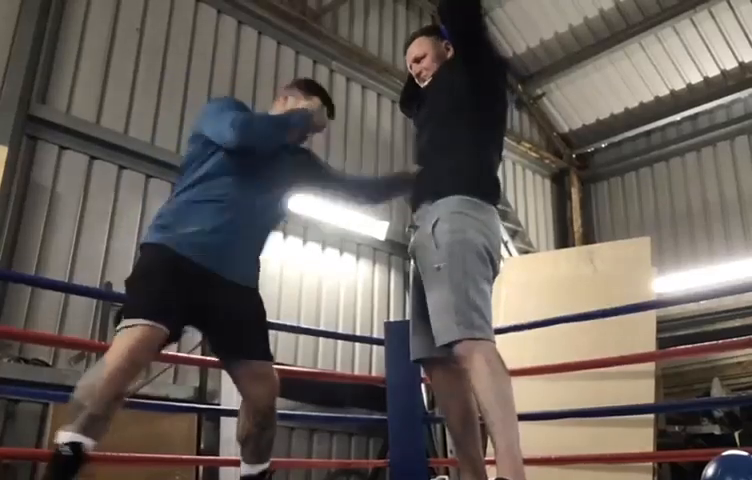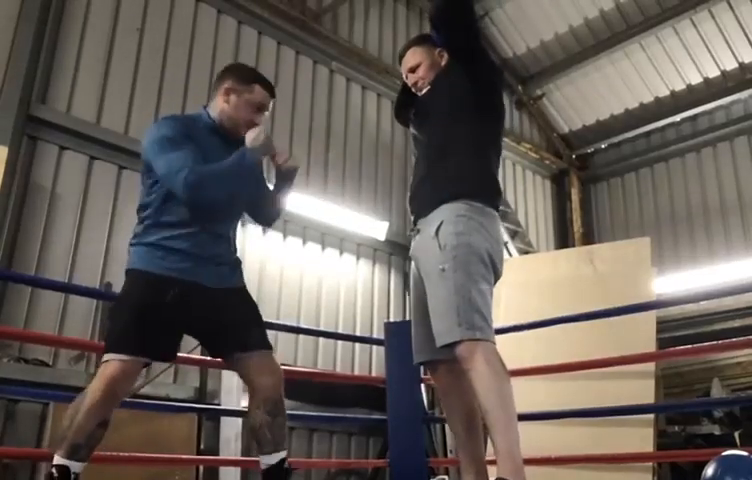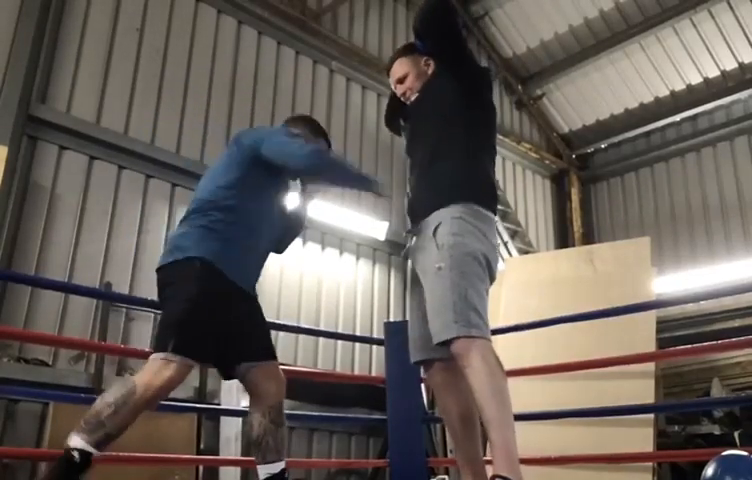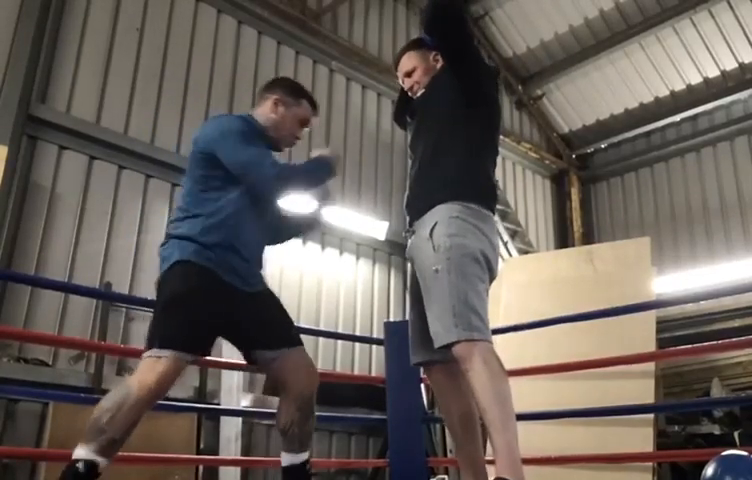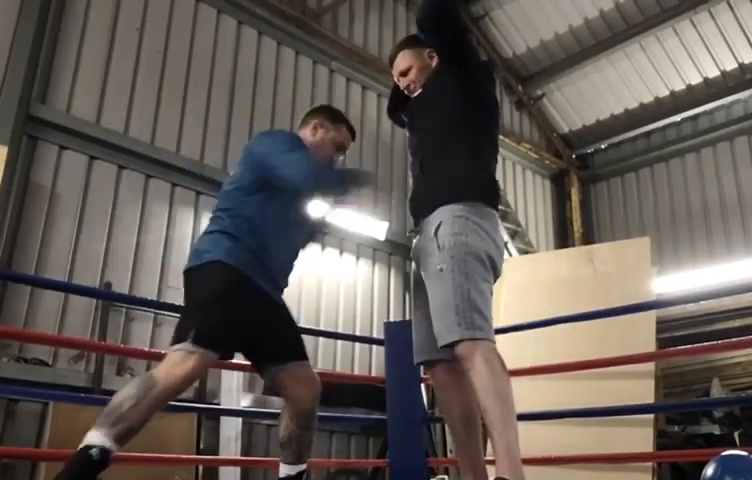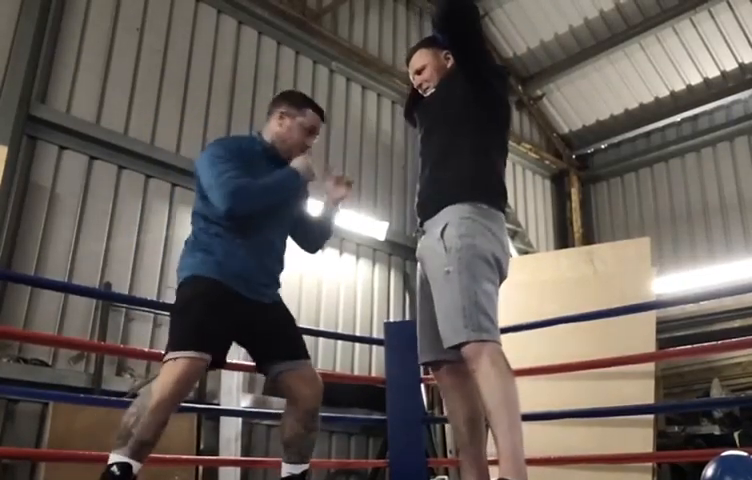
dt=0.5s
person 1, frame 1
left shoulder: (476, 71)
right shoulder: (436, 99)
right elbow: (406, 101)
right wrist: (420, 76)
left hip: (457, 213)
right hip: (430, 225)
left knee: (469, 341)
right knee: (439, 361)
person 1, frame 2
left shoulder: (472, 78)
right shoulder: (431, 110)
right elbow: (399, 110)
left wrist: (428, 51)
right wrist: (413, 86)
left hip: (460, 220)
right hip: (430, 231)
left knee: (470, 342)
right knee: (442, 362)
person 1, frame 3
left shoulder: (462, 81)
right shoulder: (424, 113)
right elbow: (392, 118)
left wrist: (416, 50)
right wrist: (404, 94)
left hip: (456, 221)
right hip: (426, 234)
left knee: (465, 341)
right knee: (438, 363)
person 1, frame 4
left shoulder: (468, 79)
right shoulder: (429, 109)
right elbow: (399, 115)
left wrist: (426, 41)
right wrist: (411, 92)
left hip: (455, 220)
right hip: (427, 231)
left knee: (467, 342)
right knee: (439, 363)
person 1, frame 5
left shoulder: (466, 78)
right shoulder: (428, 107)
right elbow: (395, 110)
right wrist: (407, 90)
left hip: (458, 218)
right hip: (432, 231)
left knee: (470, 342)
right knee: (441, 362)
person 1, frame 6
left shoulder: (478, 80)
right shoulder: (439, 106)
right elbow: (410, 111)
right wrist: (421, 89)
left hip: (465, 221)
right hip: (437, 232)
left knee: (476, 344)
right knee: (447, 363)
person 2, frame 1
left shoulder: (290, 157)
right shoulder: (225, 112)
left elbow: (355, 189)
right elbow: (243, 135)
left wrist: (406, 180)
right wrist: (301, 120)
left hip: (235, 277)
right hip: (175, 254)
left knee: (262, 389)
right knee: (133, 347)
person 2, frame 2
left shoulder: (240, 154)
right shoulder: (169, 131)
left elbow: (266, 214)
right elbow: (194, 185)
left wrist: (284, 178)
right wrist: (251, 155)
left hip: (221, 282)
right hip: (158, 273)
left knee: (267, 378)
right knee: (114, 377)
person 2, frame 3
left shoulder: (264, 176)
right shoulder: (261, 139)
left elbow: (275, 241)
right elbow: (310, 159)
left wrist: (299, 209)
right wrist: (366, 182)
left hip: (231, 283)
right hip: (198, 268)
left knee: (271, 386)
right knee: (163, 375)
person 2, frame 4
left shoulder: (262, 157)
right shoulder: (229, 129)
left elbow: (268, 230)
right elbow: (274, 180)
left wrist: (308, 222)
right wrist: (321, 166)
left hip: (245, 280)
right hip: (196, 267)
left knee: (301, 375)
right knee: (159, 372)
person 2, frame 5
left shoulder: (301, 184)
right shoulder: (276, 144)
left elbow: (291, 238)
right elbow: (314, 175)
right wrist: (356, 179)
left hip: (262, 288)
right hip: (224, 268)
left knee: (305, 389)
right knee: (184, 365)
person 2, frame 6
left shoulder: (290, 184)
right shoulder: (223, 152)
left elbow: (311, 242)
right elbow: (232, 201)
left wrist: (330, 207)
right wrist: (294, 175)
left hip: (261, 294)
right hip: (209, 281)
left knee: (306, 388)
right knee: (179, 373)
